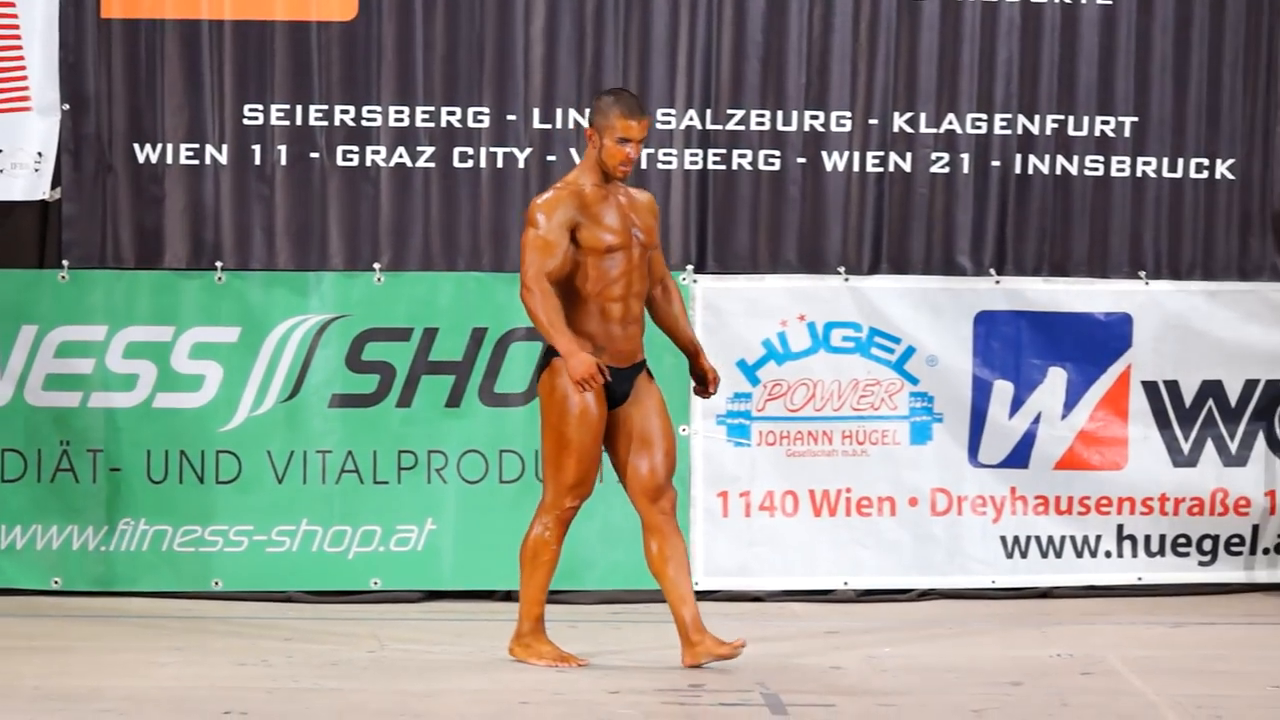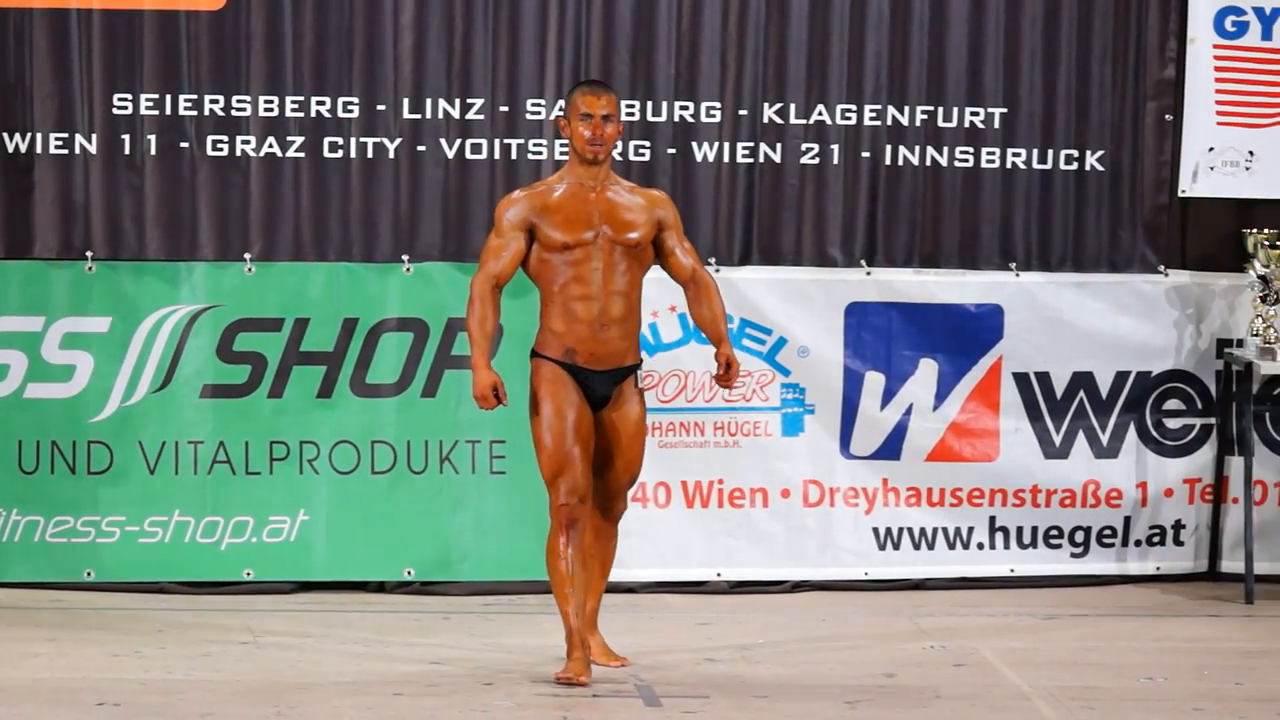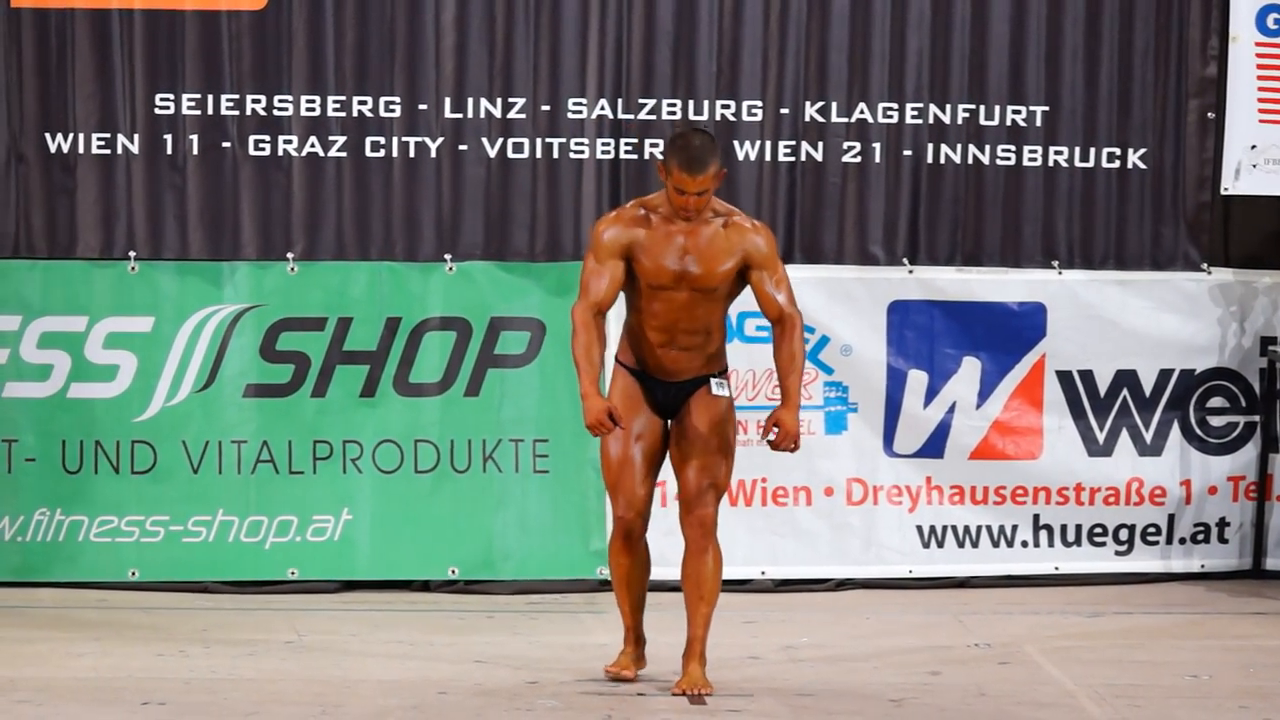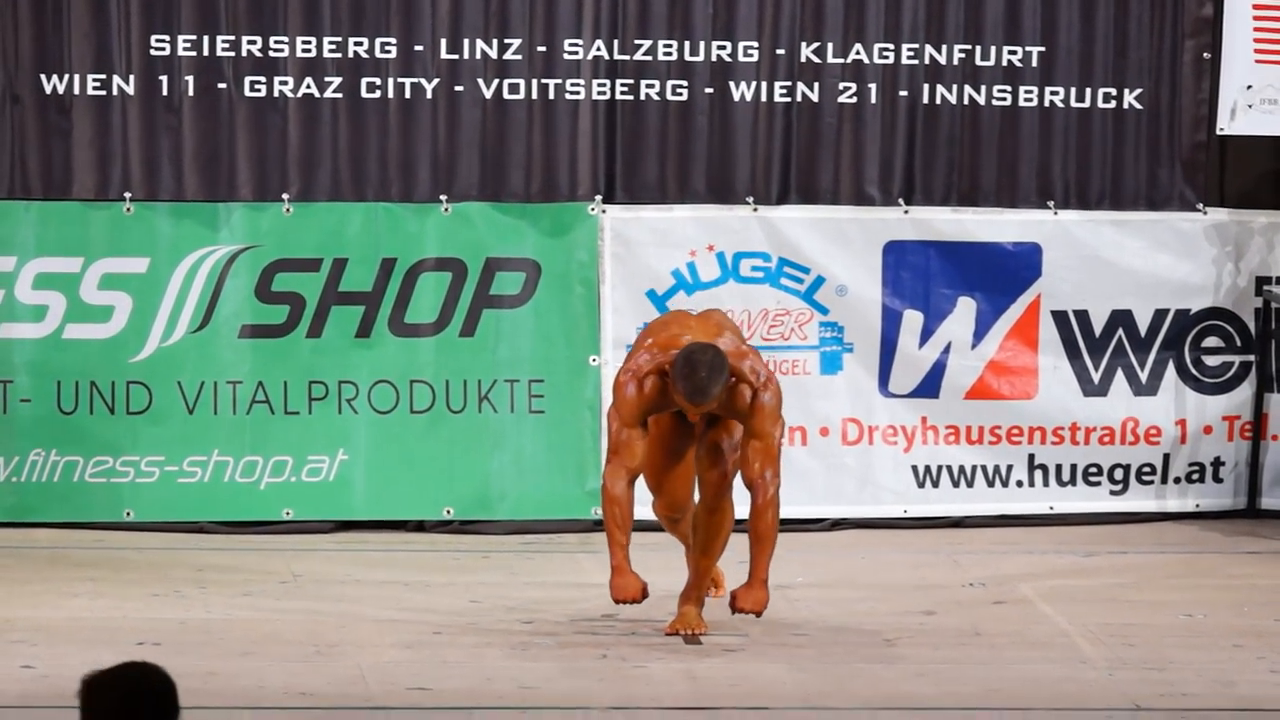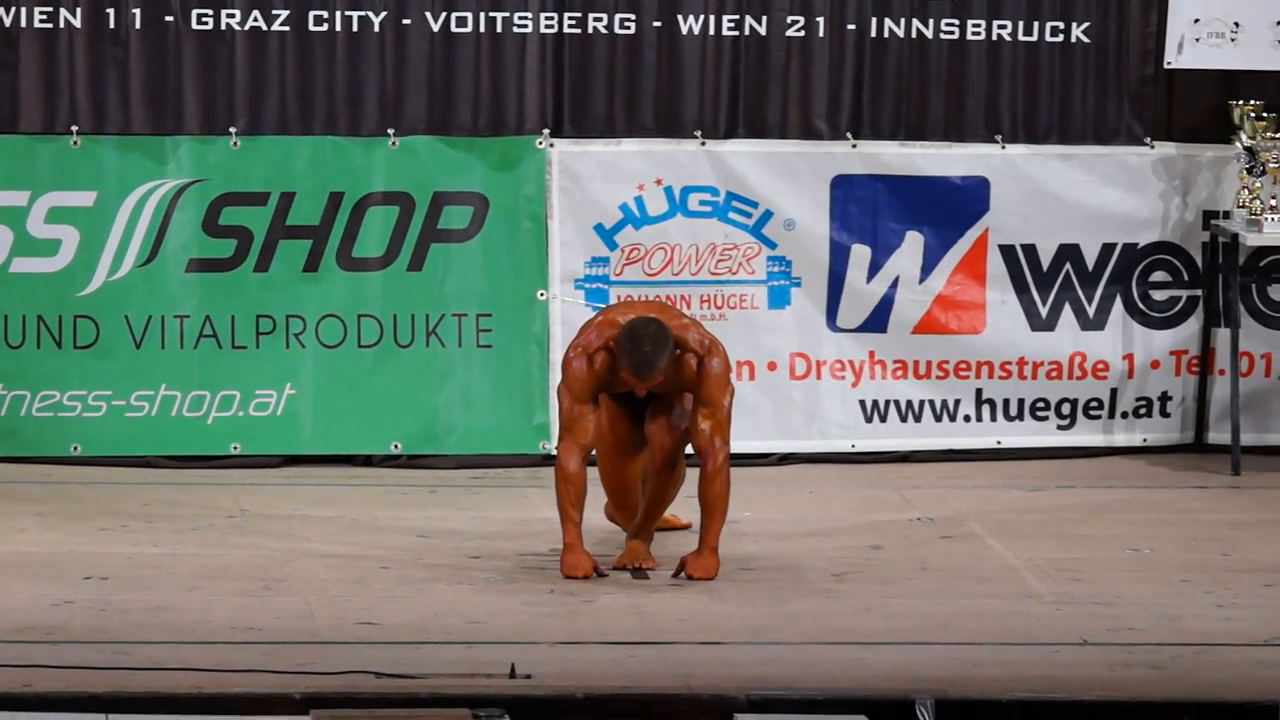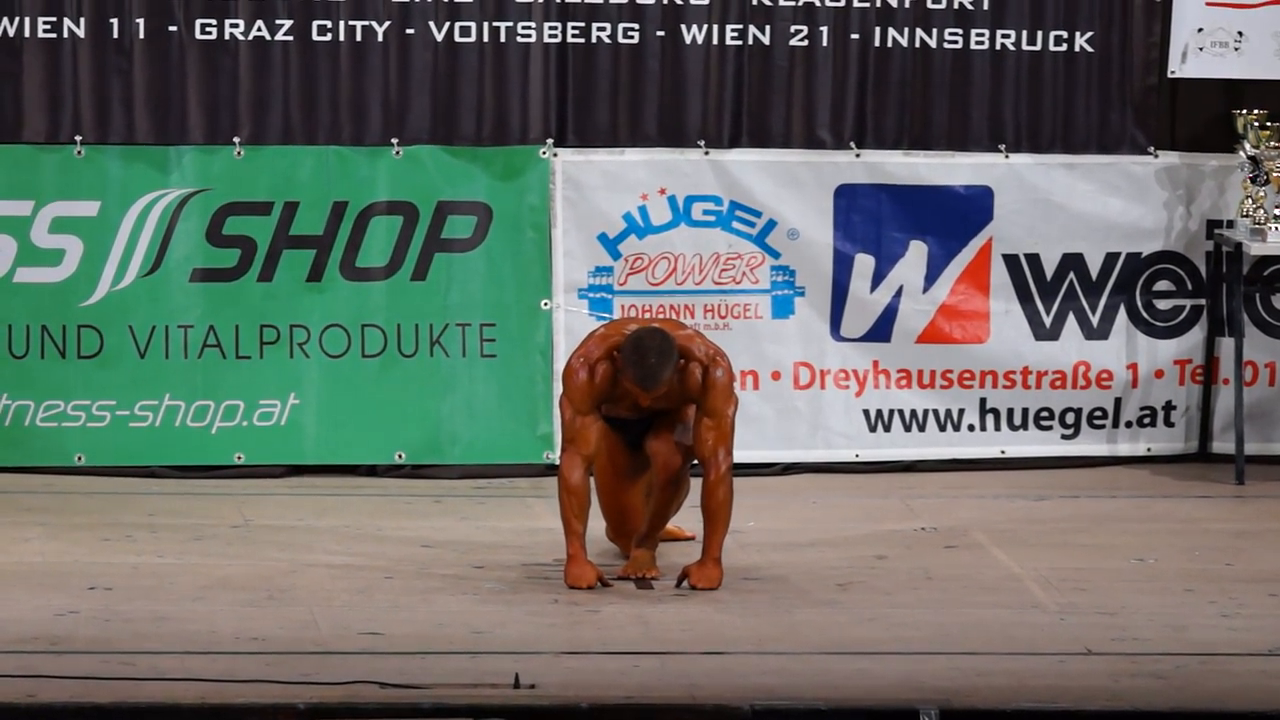
dt=0.7s
person 1, frame 1
left shoulder: (641, 205)
right shoulder: (557, 204)
left elbow: (659, 285)
right elbow: (535, 284)
left wrist: (694, 351)
right wrist: (570, 349)
left hip: (633, 375)
right hip: (575, 374)
left knee: (659, 502)
right knee: (562, 504)
left ankle: (693, 635)
right ankle: (527, 634)
person 1, frame 2
left shoulder: (652, 205)
right shoulder: (527, 205)
left elbow: (695, 278)
right elbow: (487, 283)
left wrist: (721, 342)
right wrist: (481, 362)
left hip: (624, 379)
right hip: (558, 373)
left knee: (608, 509)
right knee: (569, 508)
left ankle: (591, 627)
right ankle: (577, 648)
person 1, frame 3
left shoulder: (748, 236)
right shoulder: (621, 228)
left elbow: (786, 318)
right elbow: (589, 309)
left wrist: (790, 403)
right wrist: (590, 391)
left hip: (705, 388)
right hip: (635, 383)
left knee: (700, 523)
right knee: (628, 519)
left ankle: (695, 659)
right ankle: (633, 641)
person 1, frame 4
left shoulder: (757, 387)
right shoulder: (638, 379)
left elbow: (764, 485)
right elbow: (619, 472)
left wrist: (757, 582)
right wrist: (621, 567)
left hip: (729, 395)
right hip: (660, 390)
left knee: (717, 485)
right knee: (670, 502)
left ankle: (692, 598)
right ankle: (693, 547)
person 1, frame 5
left shoulder: (706, 358)
right shoulder: (585, 356)
left elbow: (715, 452)
right elbow: (572, 448)
left wrist: (708, 550)
right wrist: (572, 546)
left hip: (674, 391)
right hip: (613, 395)
left knee: (666, 446)
right knee: (627, 510)
left ankle: (642, 534)
right ankle: (624, 511)
person 1, frame 6
left shoulder: (710, 367)
right shoulder: (588, 365)
left elbow: (718, 463)
right elbow: (574, 459)
left wrist: (711, 560)
right wrist: (576, 557)
left hip: (674, 415)
right hip: (613, 421)
left knee: (669, 459)
right knee: (626, 539)
left ankle: (647, 540)
right ankle: (641, 531)
